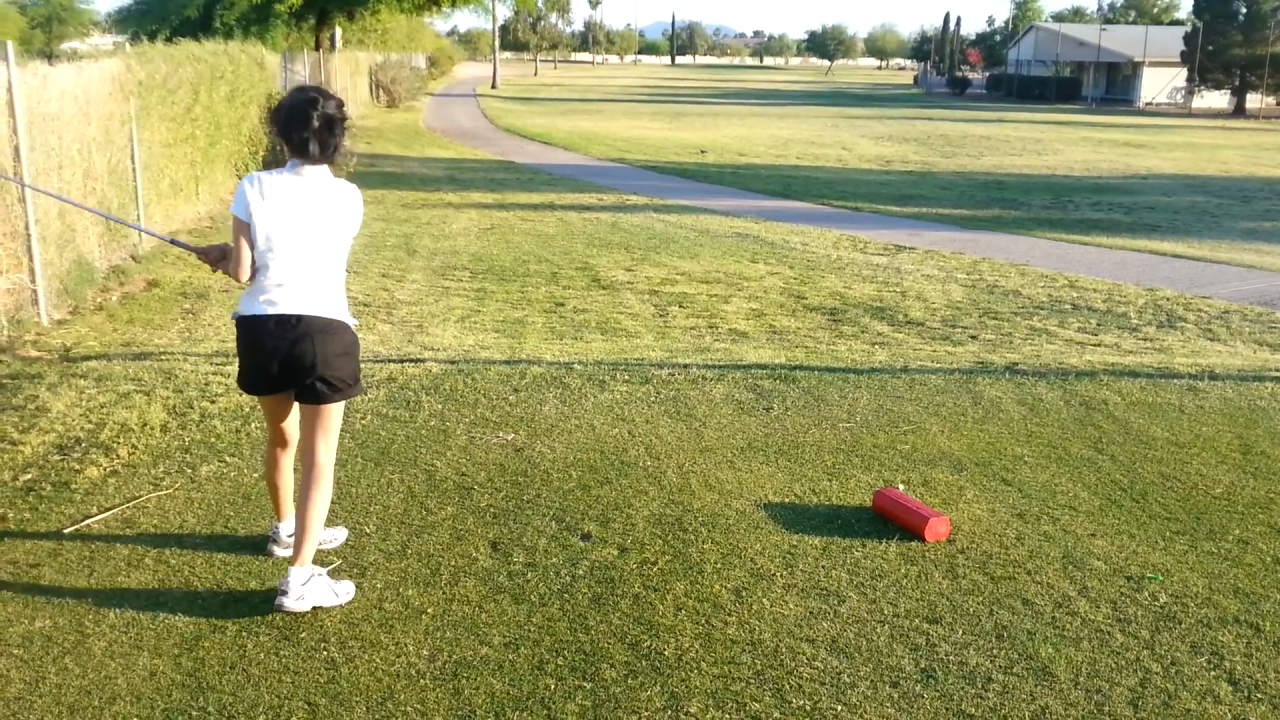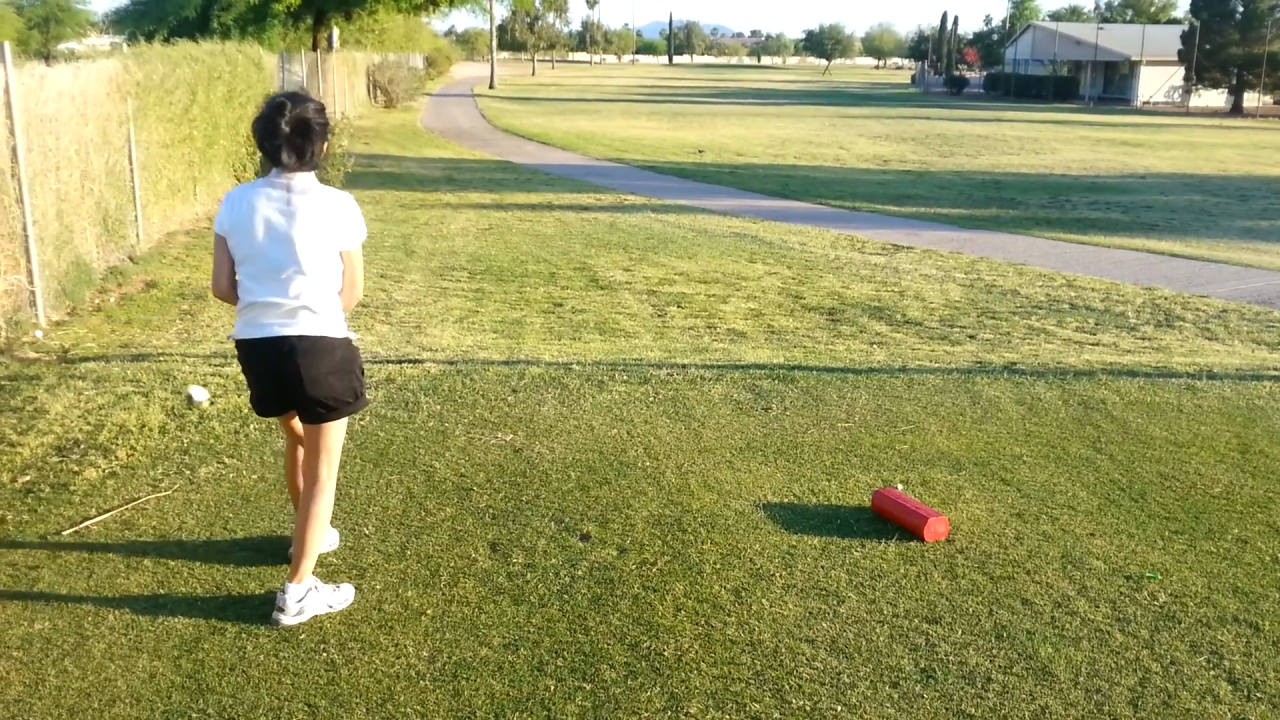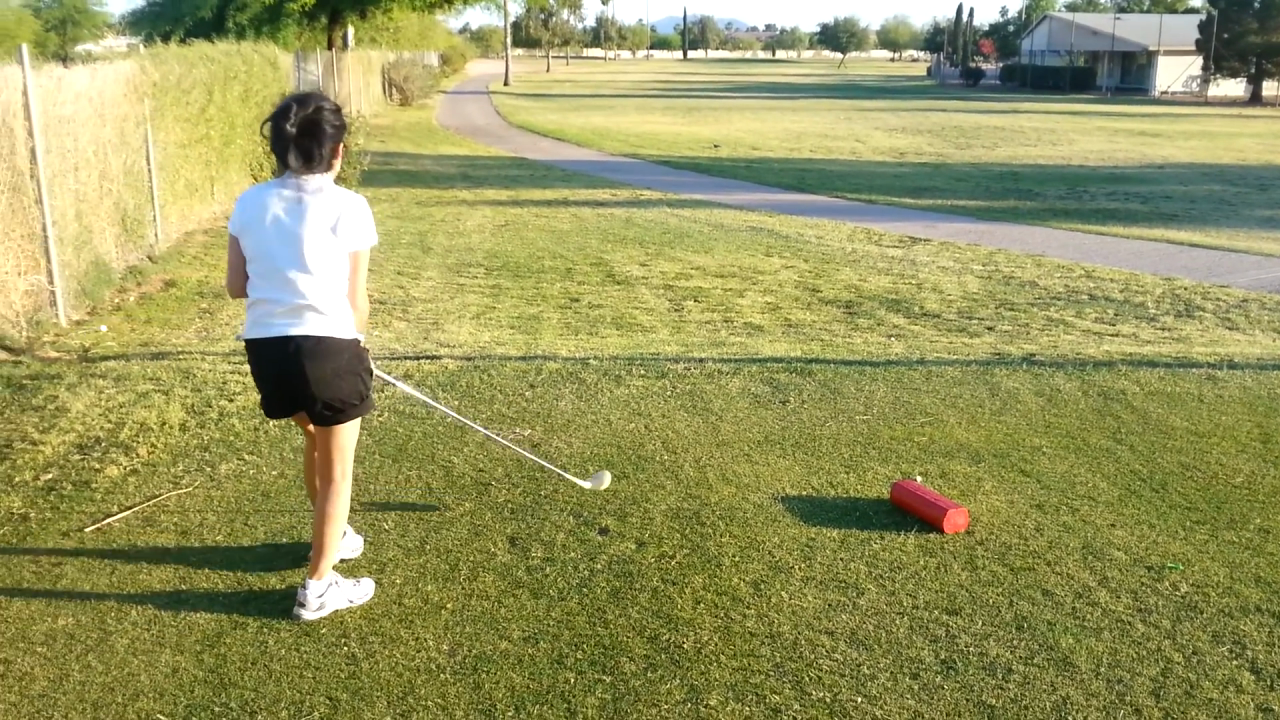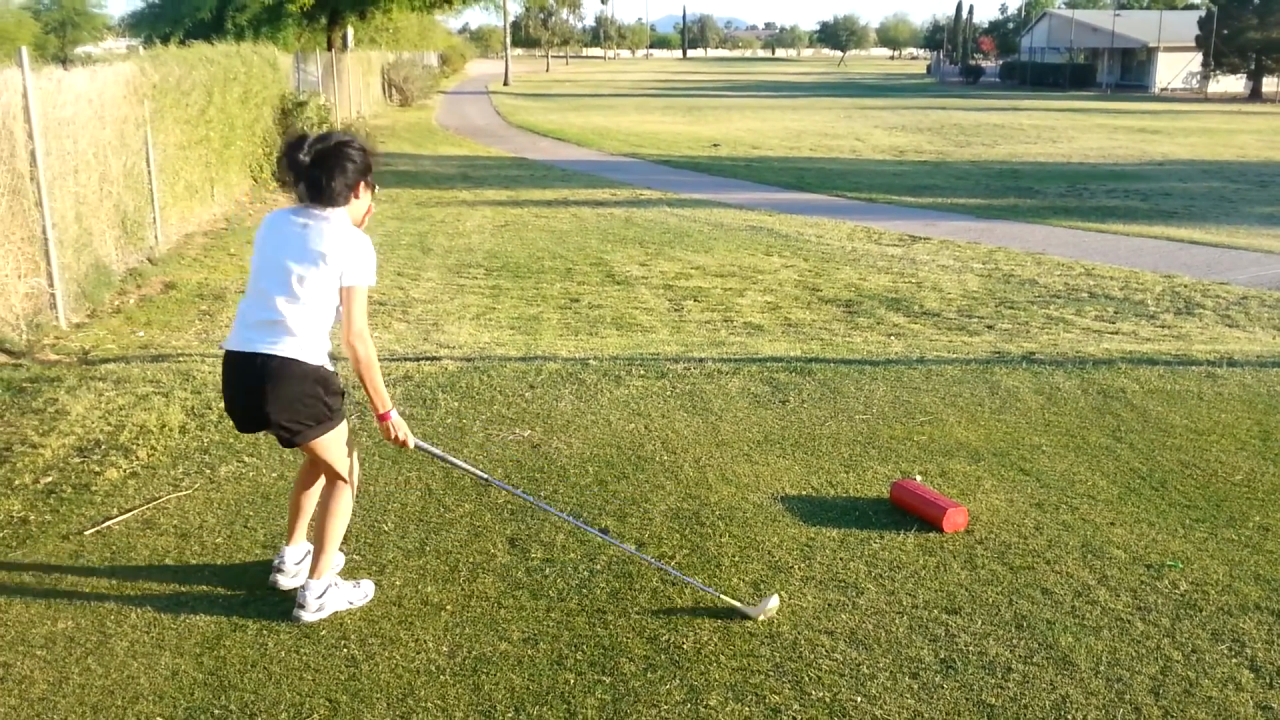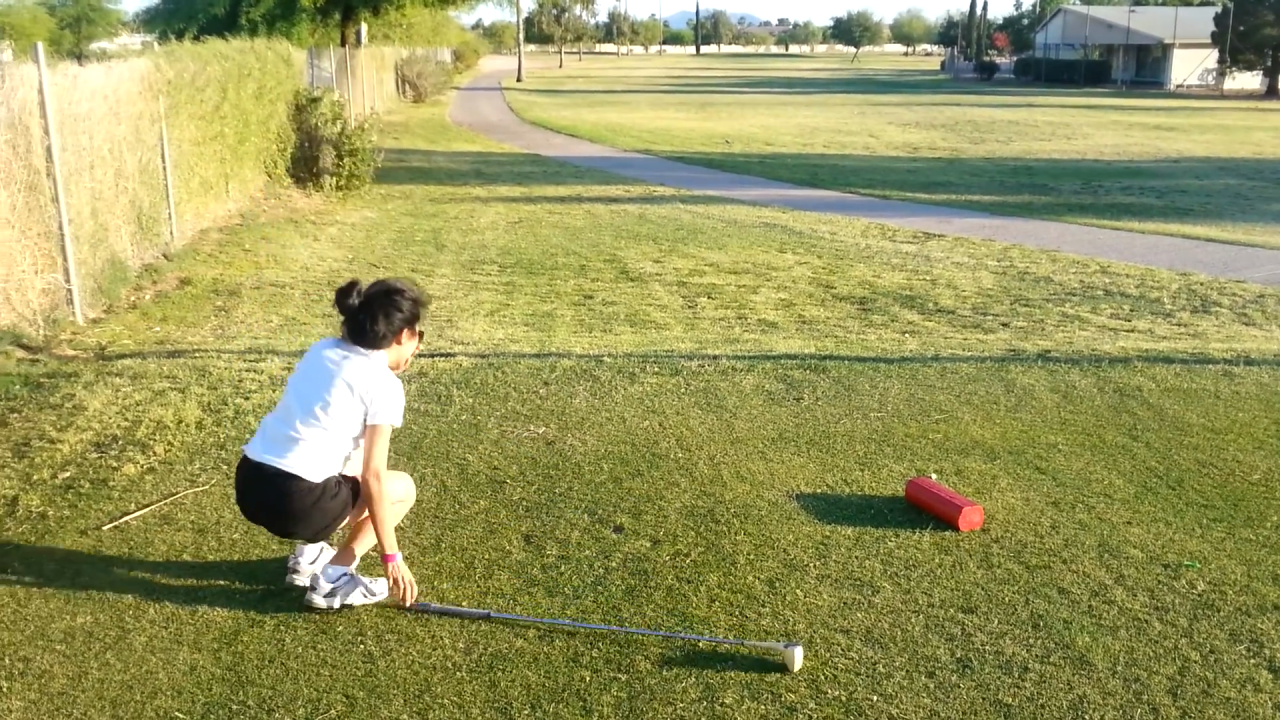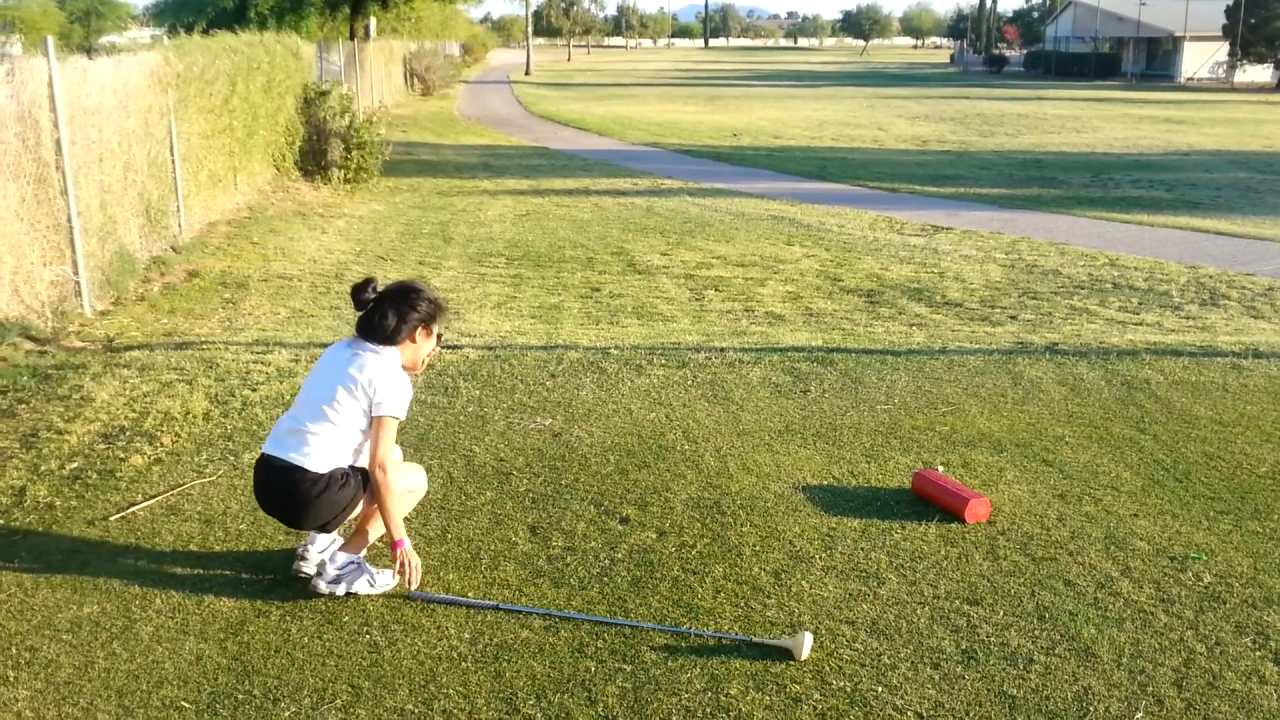
dt=0.3s
person 1, frame 1
left shoulder: (254, 188)
right shoulder: (350, 198)
left elbow: (243, 272)
left wrist: (223, 257)
left hip: (261, 329)
right hip: (325, 331)
left knee: (281, 437)
right knee: (319, 457)
left ankle: (287, 529)
right ankle: (300, 578)
person 1, frame 2
left shoulder: (236, 203)
right shoulder: (337, 206)
left elbow: (222, 287)
right elbow: (351, 294)
left hip: (257, 349)
right hip: (320, 347)
left knee: (298, 439)
right knee: (322, 473)
left ankle: (307, 534)
right ankle: (298, 592)
person 1, frame 3
left shoulder: (250, 203)
right shoulder: (348, 207)
left elbow: (236, 286)
right elbow: (356, 301)
right wrist: (349, 344)
left hip: (266, 349)
right hip: (327, 349)
left knee: (316, 441)
right knee: (337, 472)
left ankle: (330, 537)
right ankle: (317, 589)
person 1, frame 4
left shoulder: (274, 223)
right shoulder: (352, 243)
right elbow: (356, 343)
right wrist: (386, 413)
left hip: (238, 370)
right hip: (289, 374)
left knee: (326, 446)
right knee: (343, 474)
left ankle: (292, 558)
right ankle: (318, 591)
person 1, frame 5
left shoulder: (321, 351)
right shoulder: (384, 384)
right elbow: (373, 476)
right wrist: (392, 558)
left hip: (251, 482)
right hip: (294, 498)
left knee: (355, 461)
right knee: (400, 489)
left ankle: (308, 555)
right ankle: (334, 577)
person 1, frame 6
left shoulder: (340, 351)
right shoulder: (392, 378)
right elbow: (379, 467)
right wrist: (400, 541)
left hip: (269, 479)
right hip: (306, 492)
left knee: (391, 457)
right knee: (413, 479)
left ankle: (317, 545)
right ankle: (345, 566)
